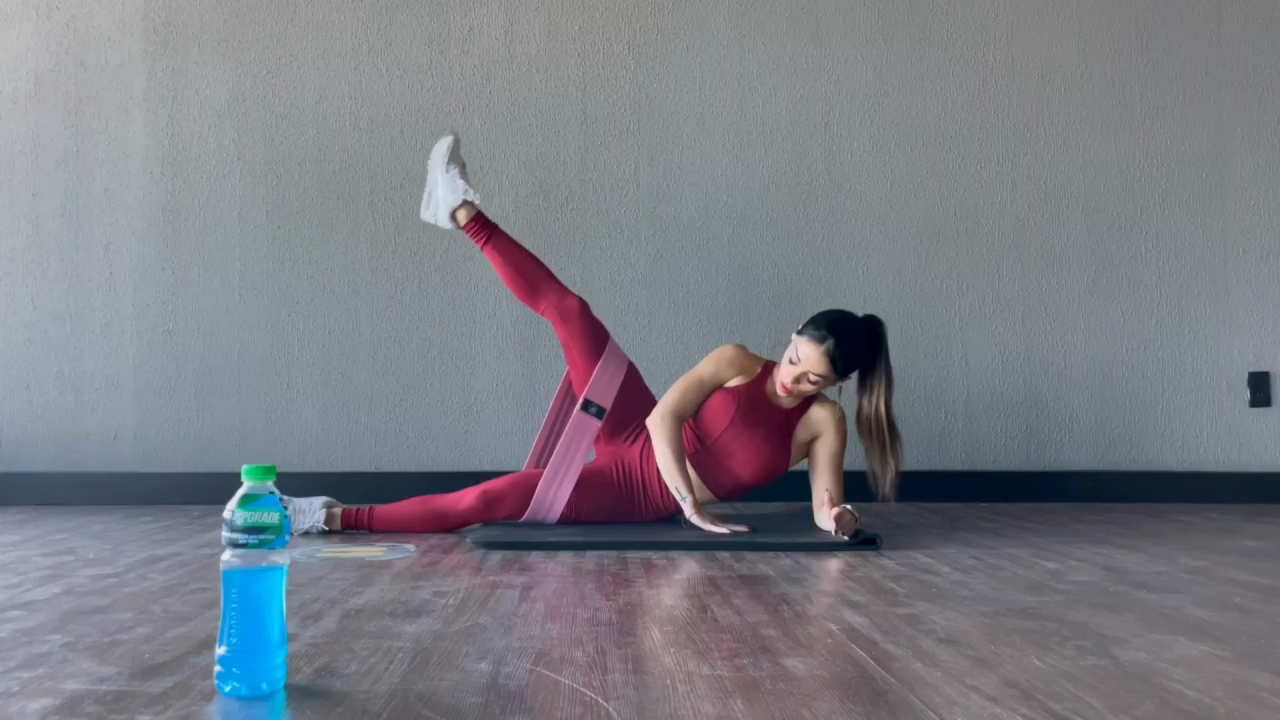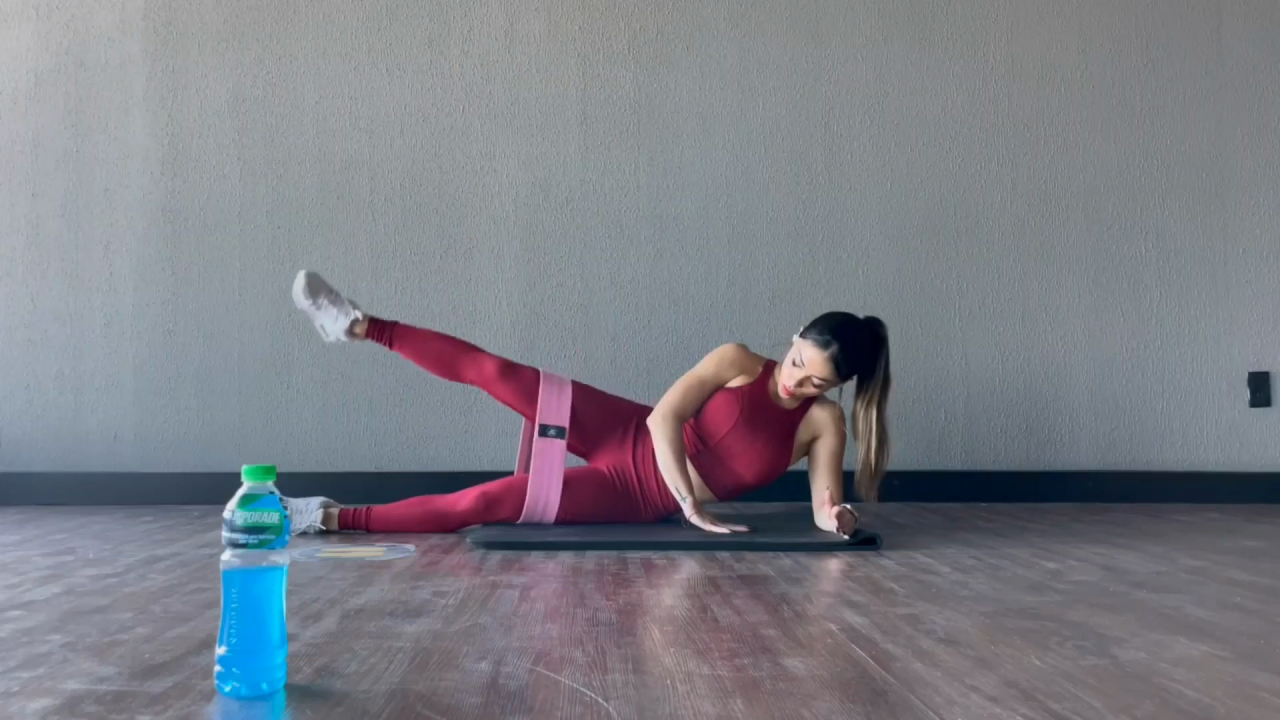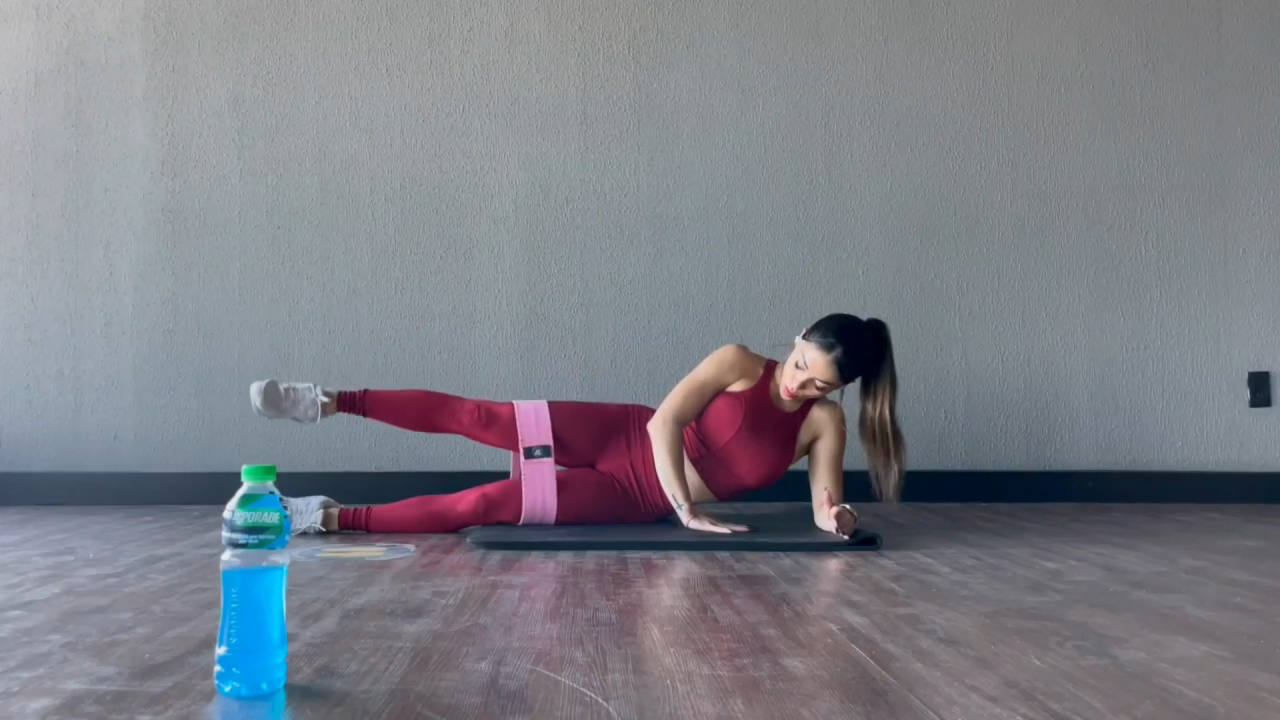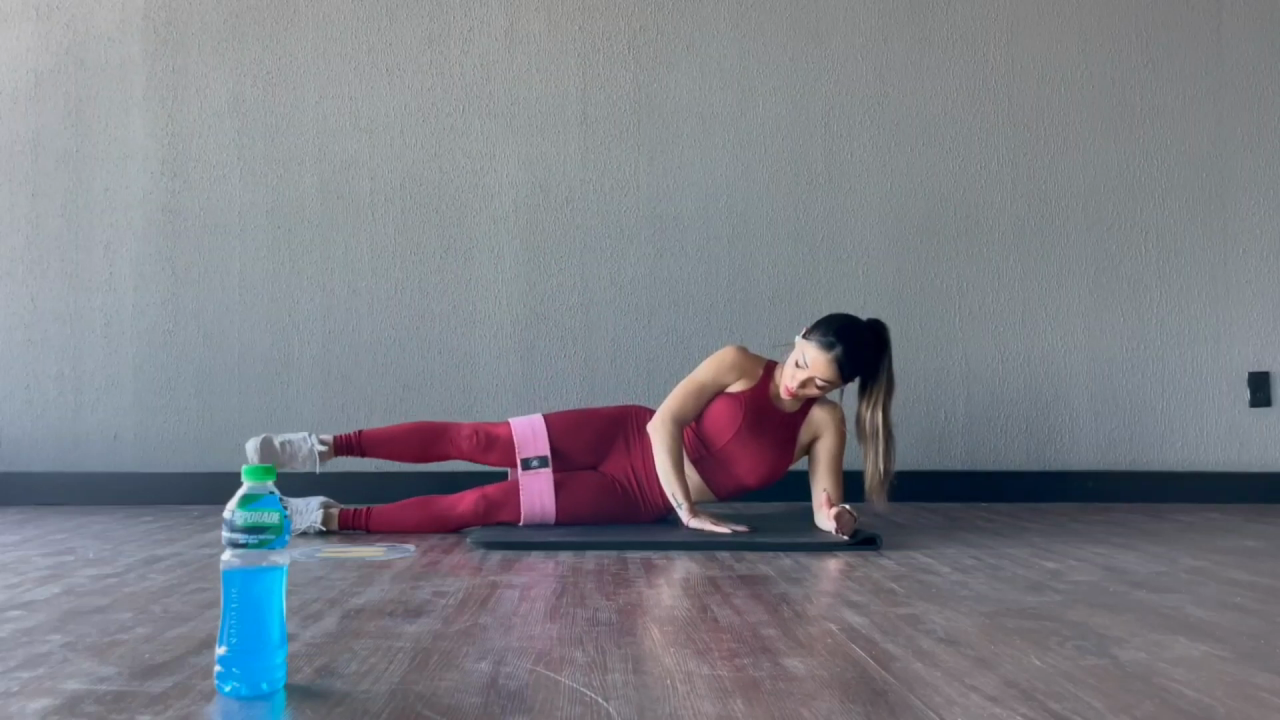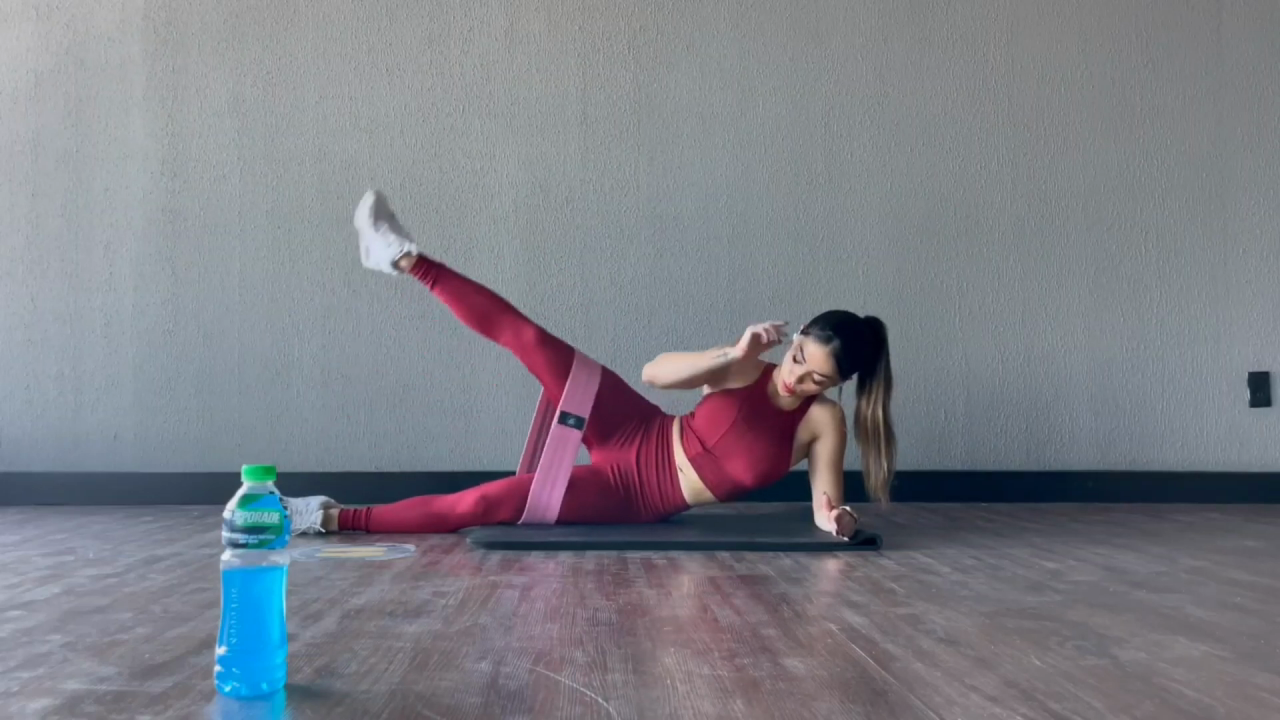
dt=0.4s
person 1, frame 1
left shoulder: (823, 423)
right shoulder: (736, 362)
left elbow: (825, 512)
right elbow: (665, 418)
left wrist: (835, 520)
right wrist: (692, 503)
left hip: (639, 498)
right hip: (637, 442)
left knee: (486, 502)
right knee: (570, 315)
left ankle: (336, 517)
right ankle: (460, 212)
person 1, frame 2
left shoulder: (824, 423)
right shoulder: (738, 360)
left elbow: (825, 510)
right elbow: (665, 417)
left wrist: (836, 517)
right wrist: (691, 503)
left hip: (638, 498)
right hip: (631, 437)
left knee: (484, 503)
right knee: (496, 373)
left ankle: (334, 516)
right ankle: (359, 325)
person 1, frame 3
left shoulder: (825, 422)
right shoulder: (739, 362)
left elbow: (826, 507)
right elbow: (664, 421)
left wrist: (837, 518)
right wrist: (687, 510)
left hip: (637, 499)
right hip: (624, 439)
left knee: (485, 505)
right knee: (477, 416)
left ankle: (332, 517)
right ankle: (330, 402)
person 1, frame 4
left shoulder: (825, 421)
right shoulder: (740, 364)
left elbow: (827, 507)
right elbow: (665, 422)
left wrist: (837, 519)
right wrist: (688, 506)
left hip: (637, 499)
right hip: (627, 441)
left knee: (488, 506)
right knee: (476, 439)
left ankle: (333, 517)
right ankle: (326, 444)
person 1, frame 5
left shoulder: (824, 422)
right shoulder: (742, 371)
left elbow: (826, 508)
right elbow: (655, 373)
left wrist: (837, 519)
right wrist: (732, 356)
left hip: (638, 500)
right hip: (637, 447)
left knee: (486, 505)
right knee: (532, 343)
left ankle: (338, 520)
right ankle: (406, 256)
